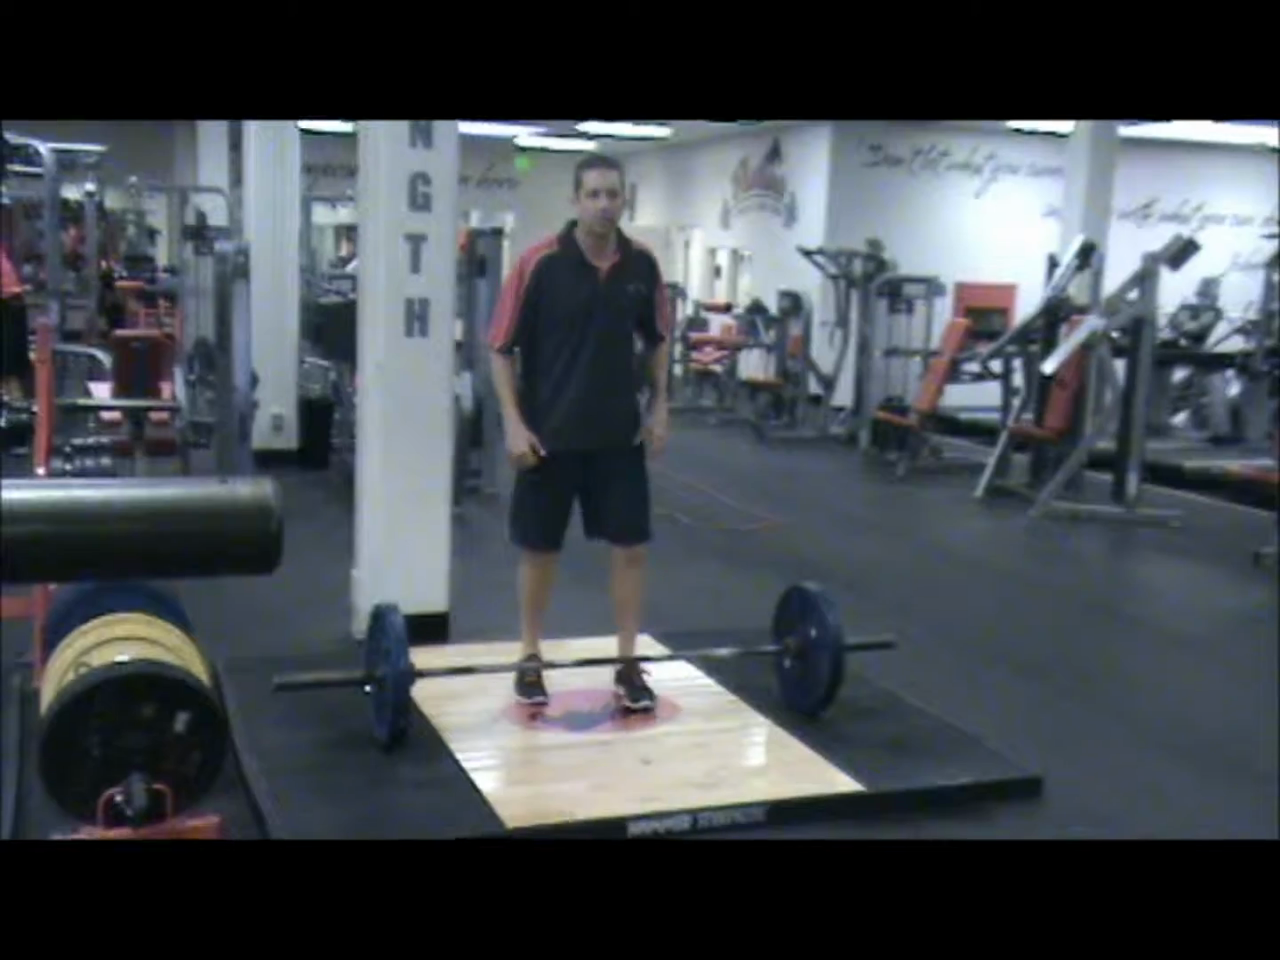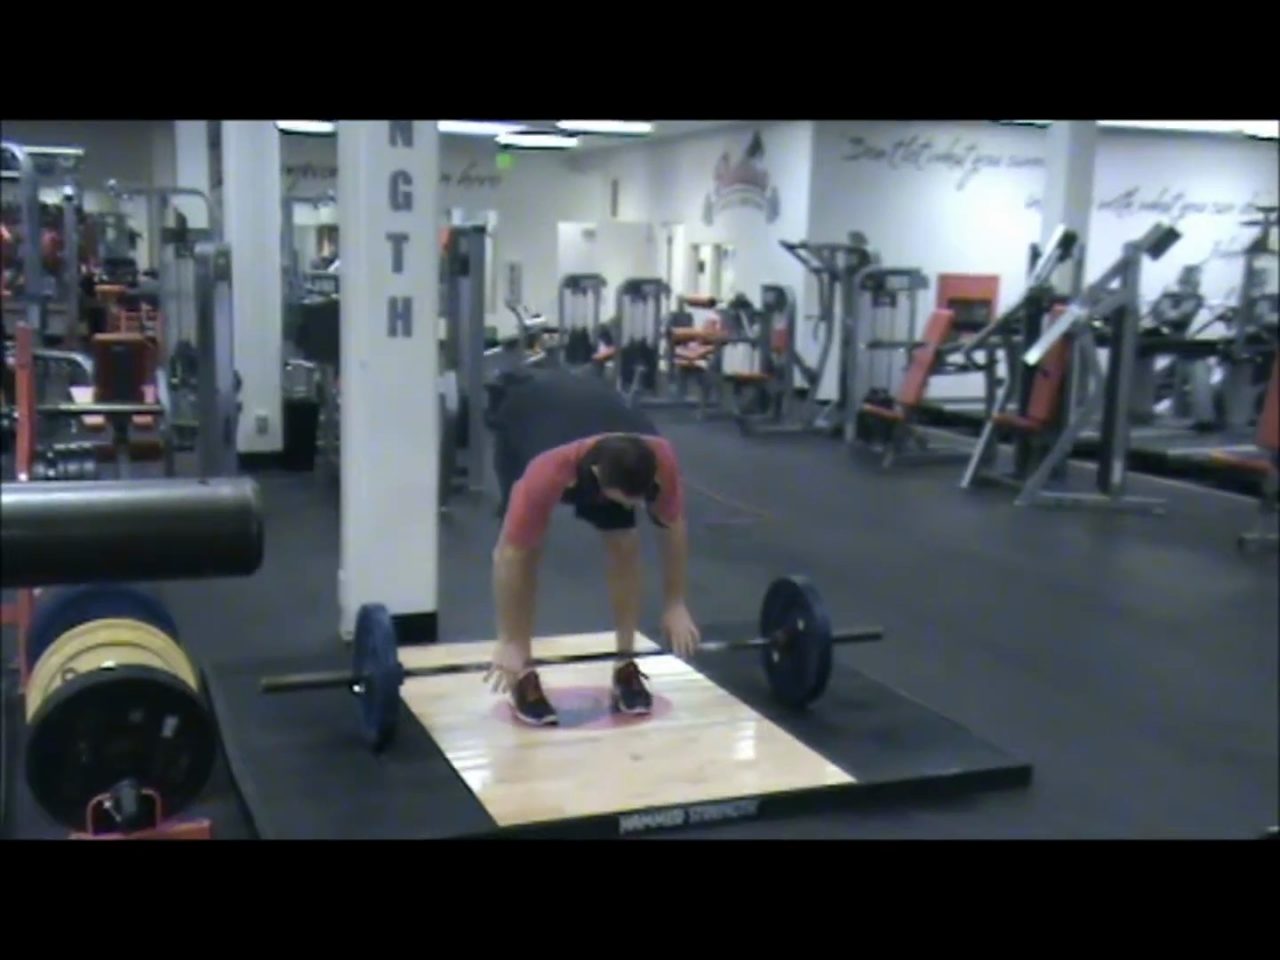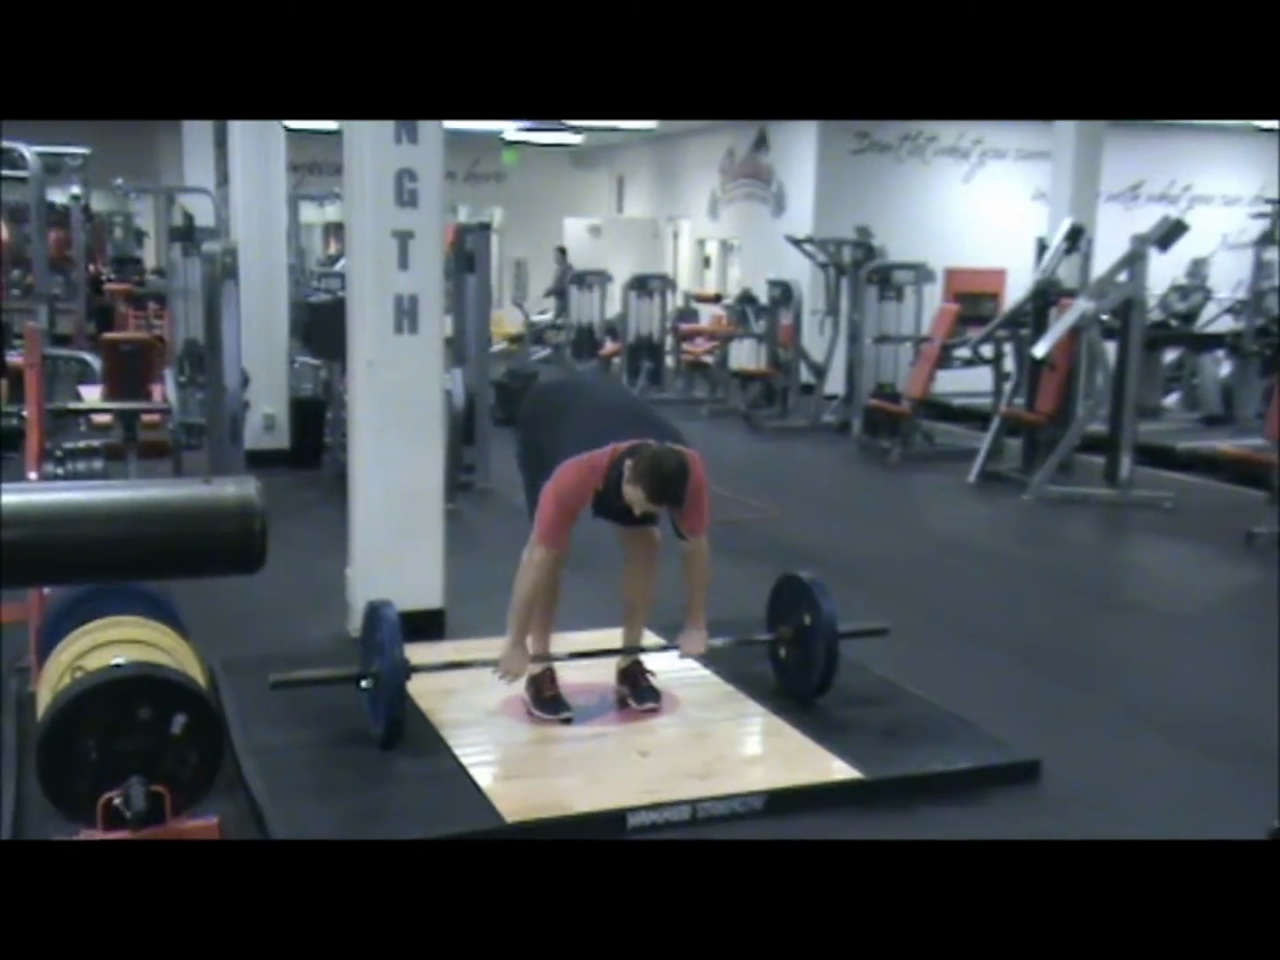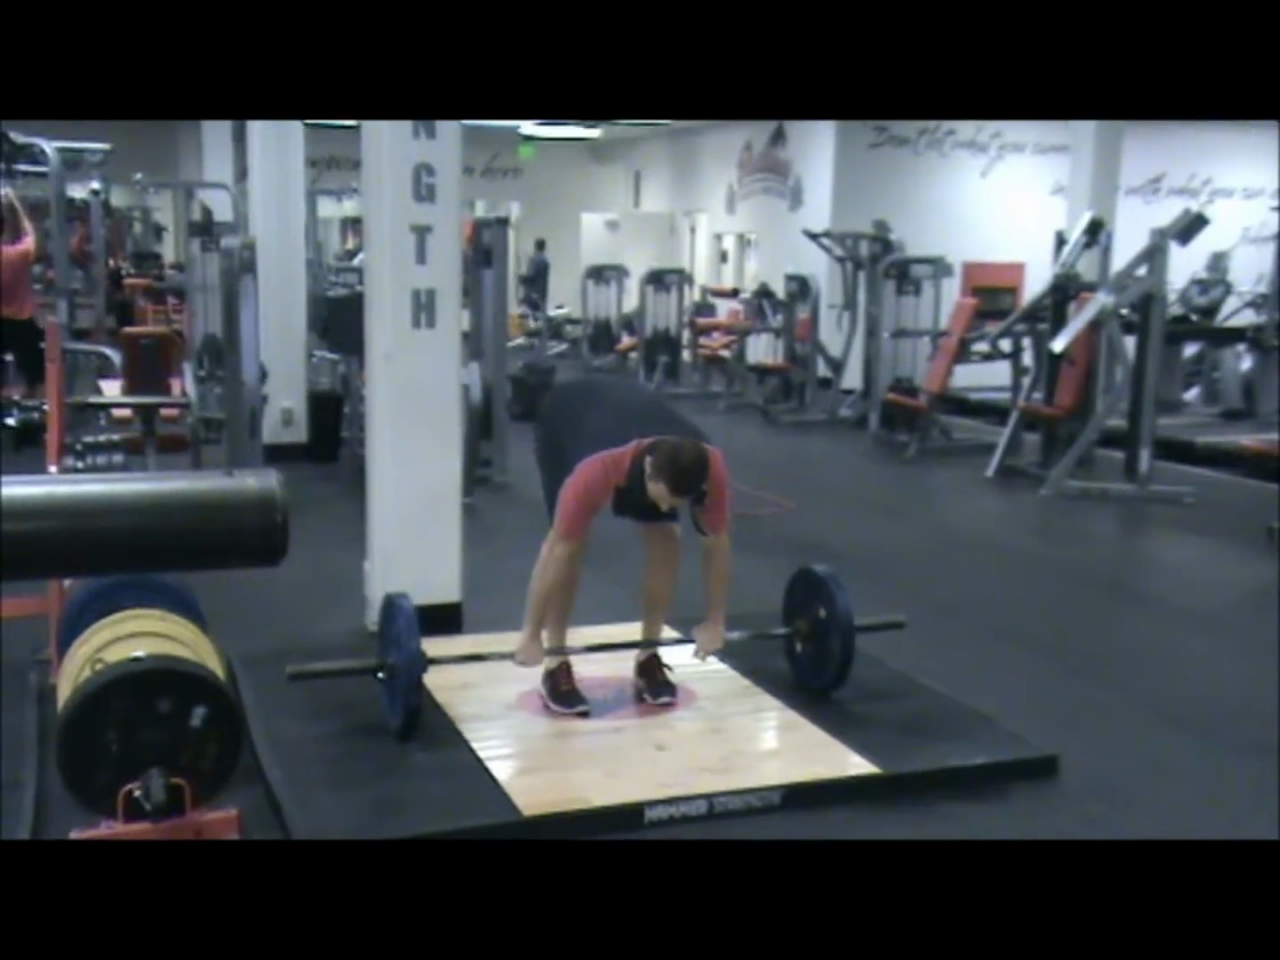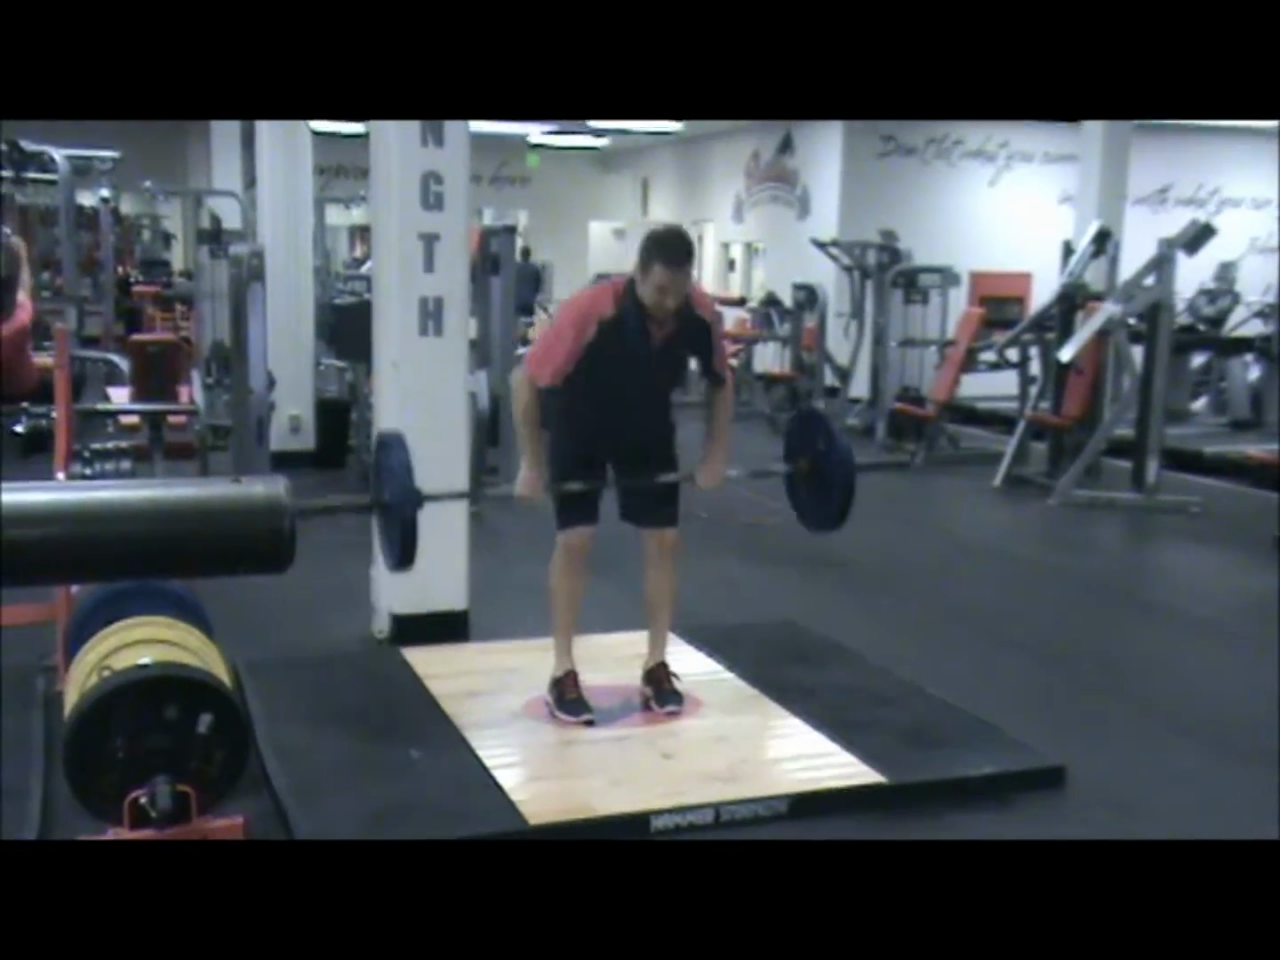
dt=1s
person 1, frame 1
left shoulder: (643, 265)
right shoulder: (539, 264)
left elbow: (657, 340)
right elbow: (501, 349)
left wrist: (659, 405)
right wrist: (514, 422)
left hip: (618, 433)
right hip: (549, 435)
left knee: (631, 548)
right knee: (539, 550)
left ankle: (627, 663)
right ankle: (530, 659)
person 1, frame 2
left shoulder: (659, 458)
right shoulder: (548, 471)
left elbow: (674, 527)
right elbow: (508, 554)
left wrist: (676, 605)
right wrist: (507, 642)
left knee: (625, 545)
right knee: (528, 548)
left ankle: (625, 666)
right ankle: (524, 677)
person 1, frame 3
left shoulder: (689, 470)
right shoulder: (577, 473)
left elbow: (695, 544)
right elbow: (537, 555)
left wrist: (696, 626)
right wrist: (515, 644)
left knee: (646, 543)
right knee: (553, 548)
left ankle: (630, 664)
right ankle: (539, 674)
person 1, frame 4
left shoulder: (711, 468)
right shoulder: (597, 470)
left elbow: (717, 540)
right elbow: (556, 550)
left wrist: (715, 621)
right wrist: (531, 636)
left knee: (666, 539)
right knee: (571, 544)
left ankle: (648, 658)
right ankle: (555, 668)
person 1, frame 5
left shoulder: (702, 315)
right shoulder: (589, 311)
left elbow: (720, 383)
right elbow: (524, 381)
left wrist: (715, 454)
right wrist: (531, 465)
left hip: (650, 431)
right hip: (579, 429)
left knee: (664, 540)
right knee: (575, 540)
left ankle: (655, 667)
right ankle: (563, 675)
